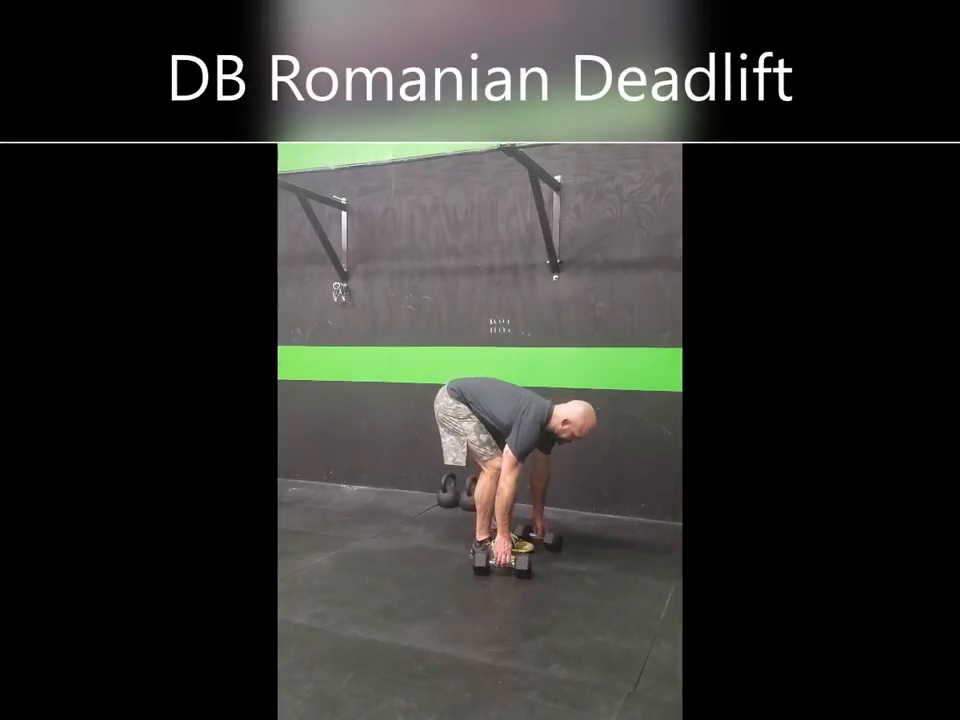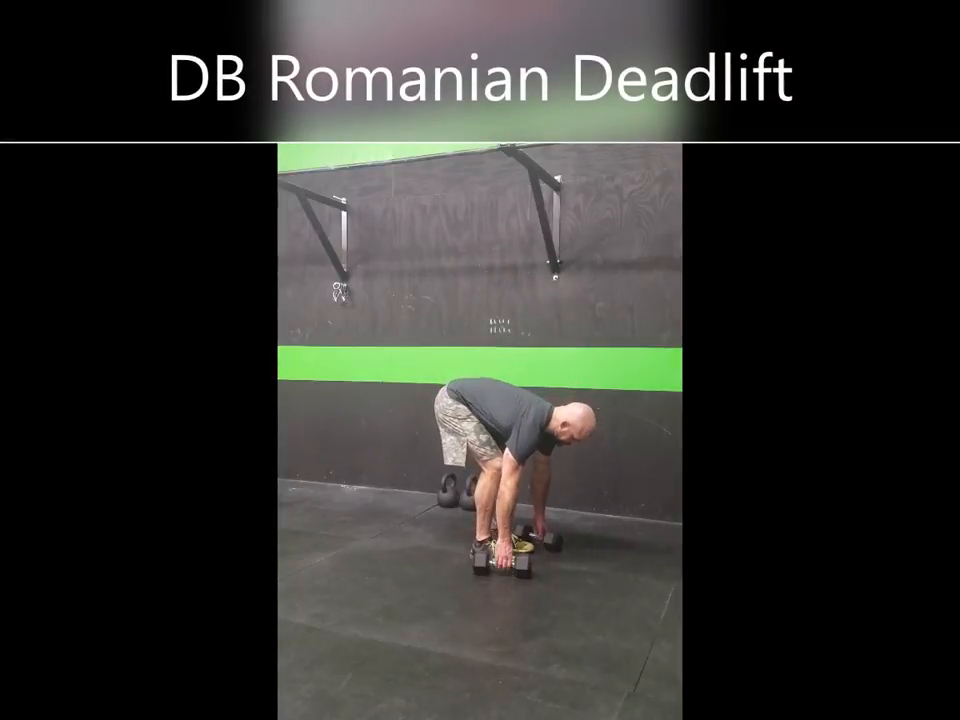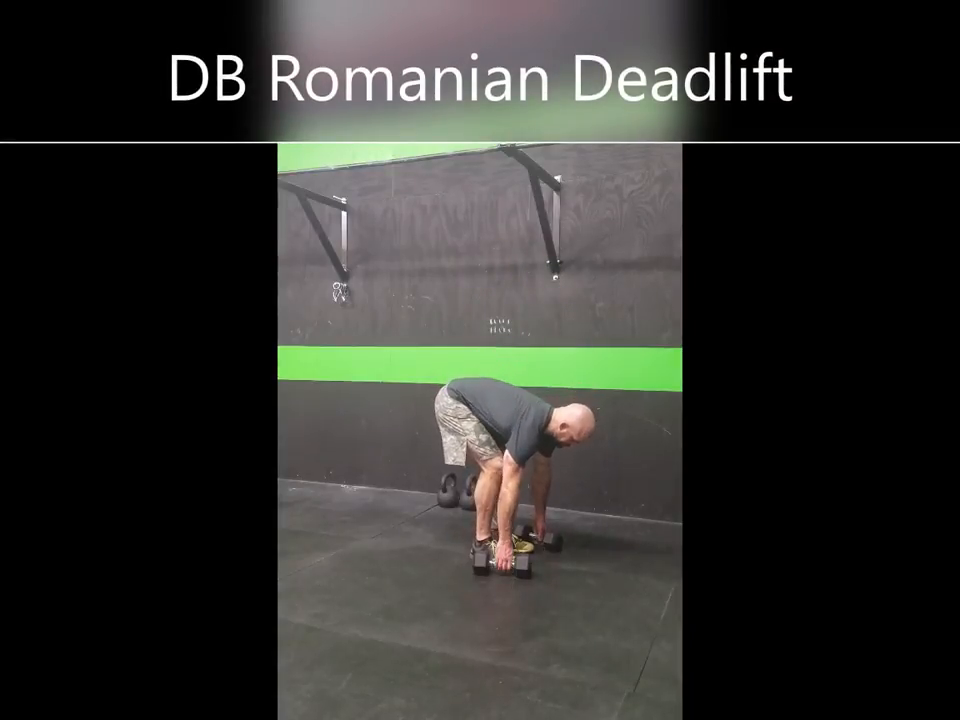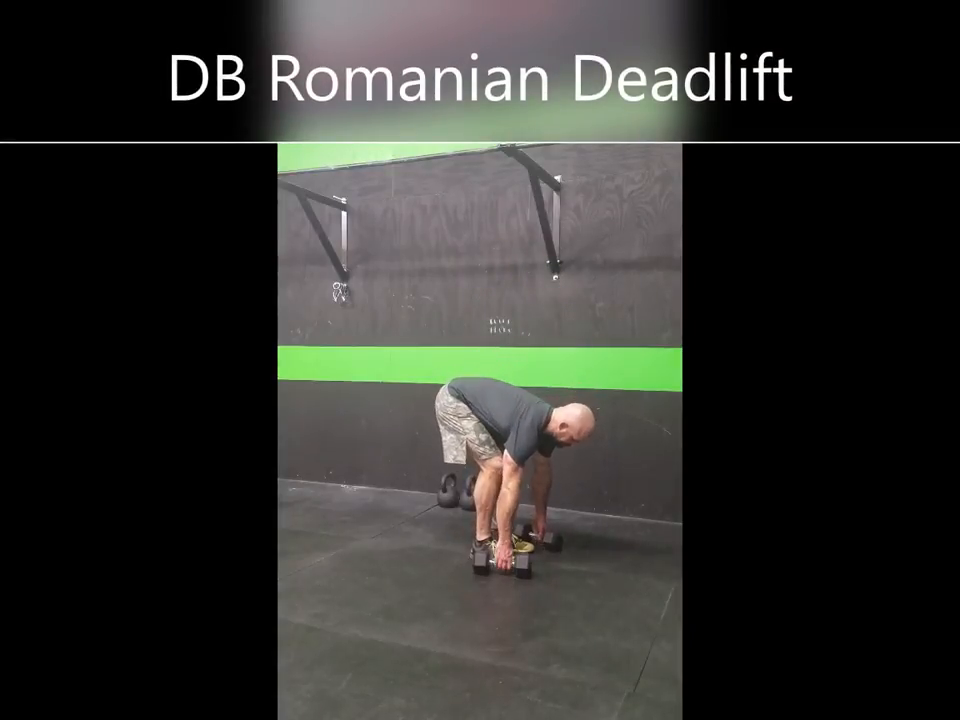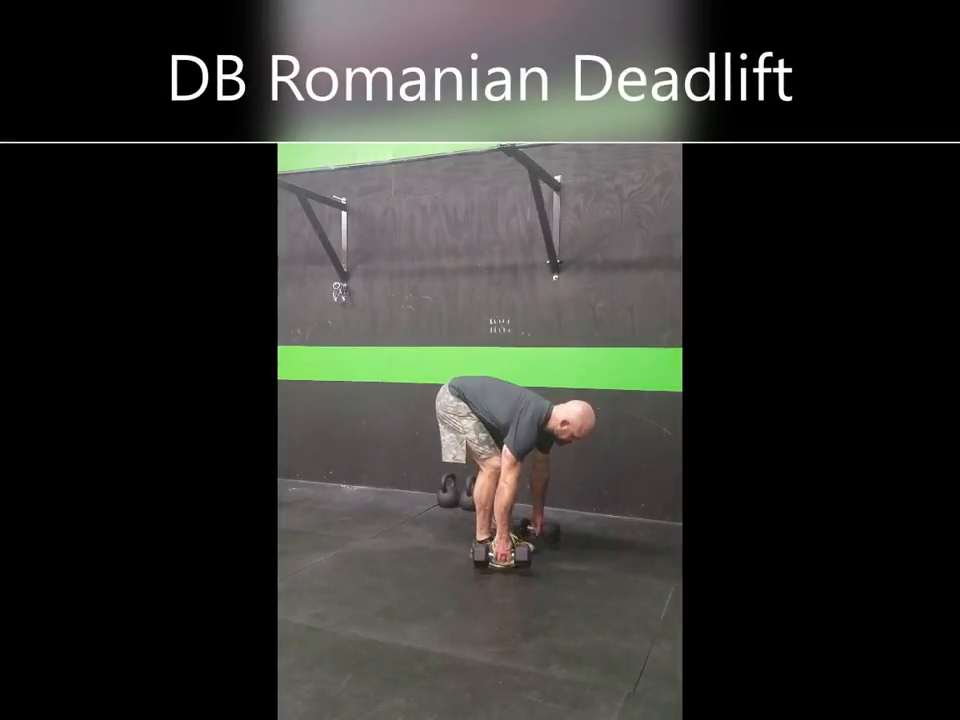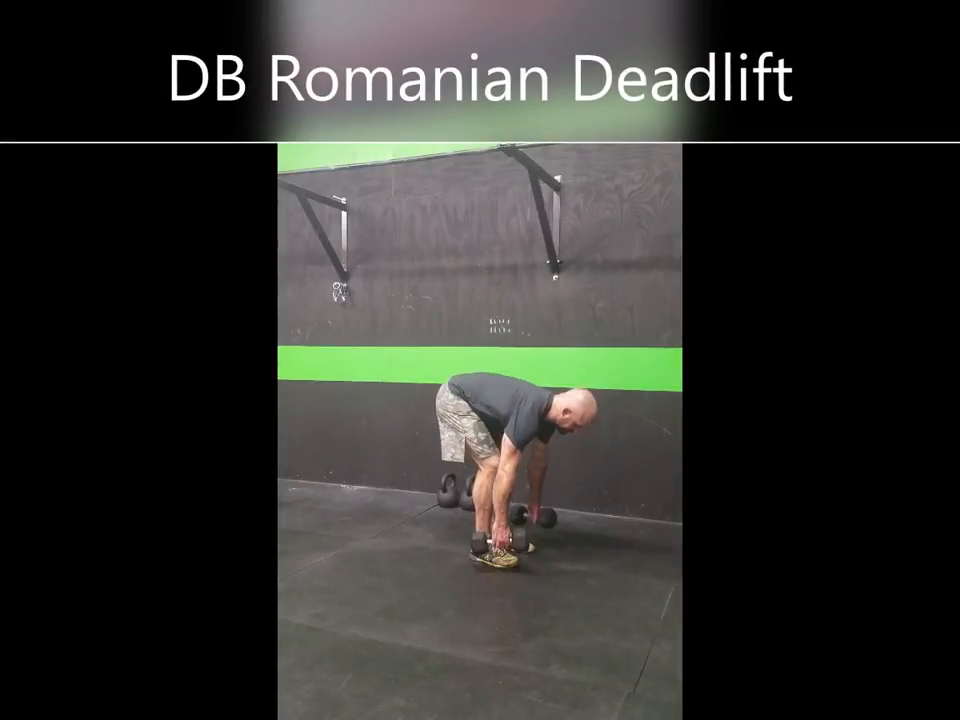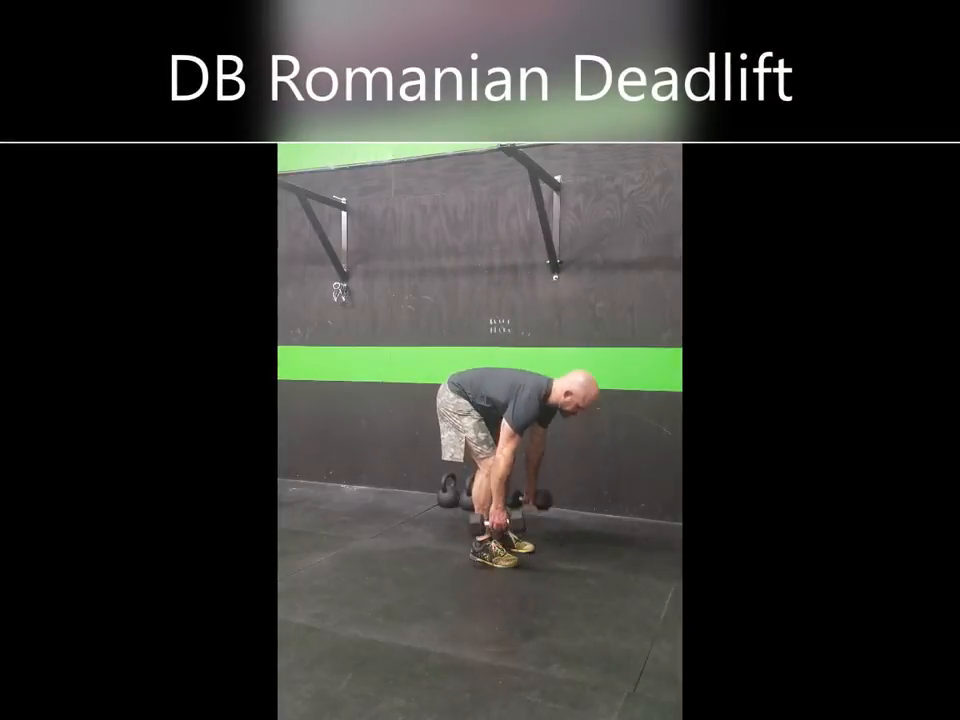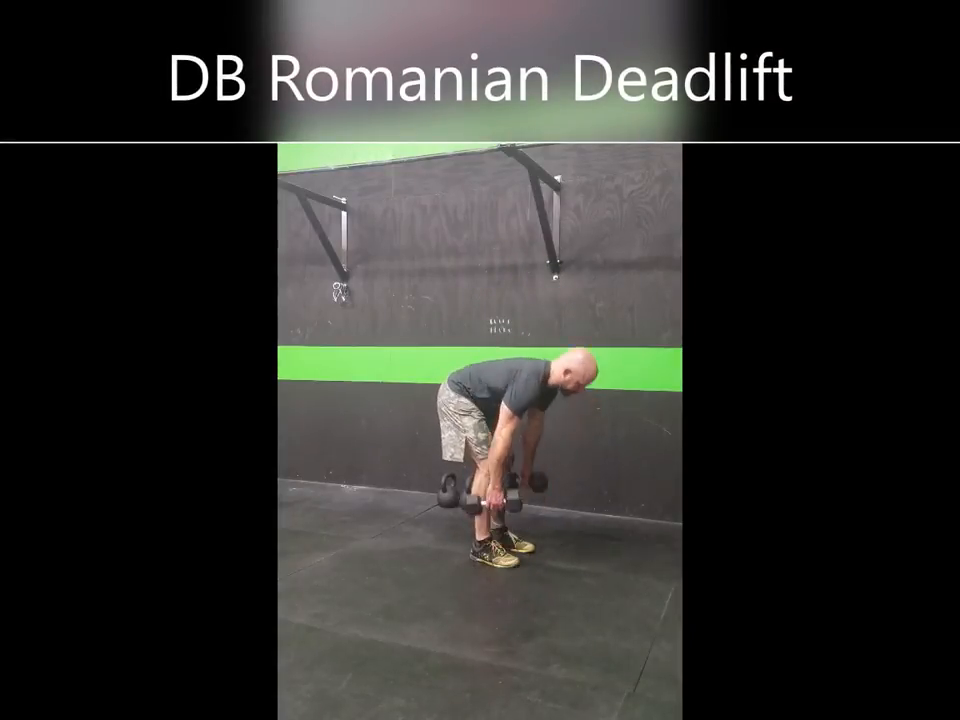
dt=0.1s
person 1, frame 1
left shoulder: (548, 421)
right shoulder: (530, 424)
left elbow: (541, 471)
right elbow: (507, 482)
left wrist: (538, 515)
right wrist: (502, 536)
left hip: (470, 401)
right hip: (453, 403)
left knee: (505, 466)
right knee: (494, 466)
left ankle: (496, 533)
right ankle: (482, 543)
person 1, frame 2
left shoulder: (548, 422)
right shoulder: (529, 427)
left elbow: (542, 472)
right elbow: (508, 485)
left wrist: (539, 516)
right wrist: (504, 540)
left hip: (472, 400)
right hip: (453, 403)
left knee: (506, 466)
right knee: (495, 466)
left ankle: (496, 531)
right ankle: (483, 543)
person 1, frame 3
left shoulder: (548, 422)
right shoulder: (529, 428)
left elbow: (542, 473)
right elbow: (510, 486)
left wrist: (540, 516)
right wrist: (505, 542)
left hip: (471, 400)
right hip: (453, 403)
left knee: (506, 468)
right knee: (495, 466)
left ankle: (497, 531)
right ankle: (482, 543)
person 1, frame 4
left shoulder: (546, 423)
right shoulder: (528, 429)
left elbow: (542, 473)
right elbow: (509, 488)
left wrist: (541, 518)
right wrist: (505, 545)
left hip: (474, 402)
right hip: (454, 401)
left knee: (507, 469)
right knee: (494, 466)
left ankle: (498, 536)
right ankle: (482, 543)
person 1, frame 5
left shoulder: (546, 420)
right shoulder: (528, 425)
left elbow: (541, 469)
right elbow: (507, 482)
left wrist: (538, 513)
right wrist: (502, 537)
left hip: (473, 400)
right hip: (454, 401)
left knee: (505, 465)
right knee: (493, 465)
left ankle: (497, 533)
right ankle: (483, 542)
person 1, frame 6
left shoulder: (547, 410)
right shoulder: (528, 414)
left elbow: (539, 460)
right elbow: (506, 471)
left wrist: (535, 503)
right wrist: (500, 523)
left hip: (478, 404)
right hip: (456, 399)
left knee: (505, 464)
right knee: (491, 465)
left ankle: (498, 533)
right ankle: (484, 544)
person 1, frame 7
left shoulder: (548, 398)
right shoulder: (529, 399)
left elbow: (537, 445)
right elbow: (504, 454)
left wrist: (530, 488)
right wrist: (498, 507)
left hip: (479, 402)
right hip: (456, 398)
left knee: (507, 456)
right knee: (490, 464)
left ankle: (500, 532)
right ankle: (482, 544)
person 1, frame 8
left shoulder: (547, 384)
right shoulder: (528, 382)
left elbow: (534, 426)
right elbow: (503, 435)
left wrist: (527, 469)
right wrist: (494, 488)
left hip: (481, 400)
right hip: (458, 396)
left knee: (504, 462)
right knee: (486, 464)
left ankle: (499, 532)
right ankle: (482, 545)
